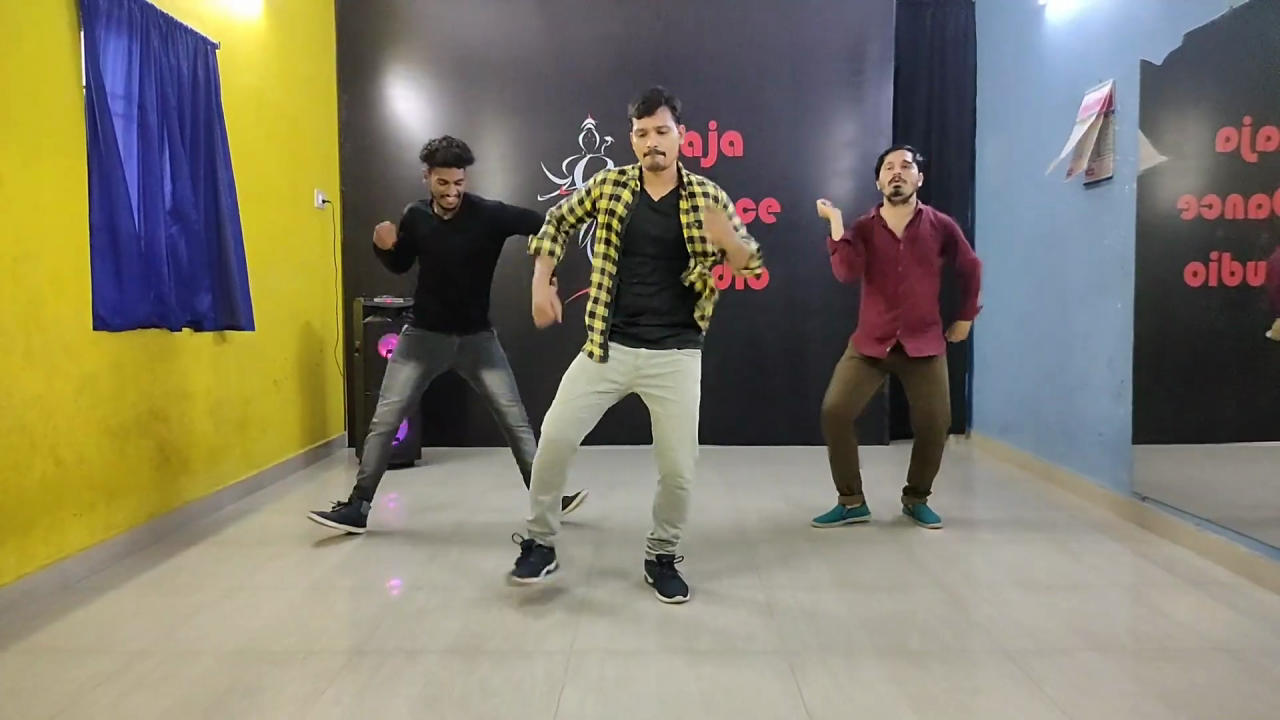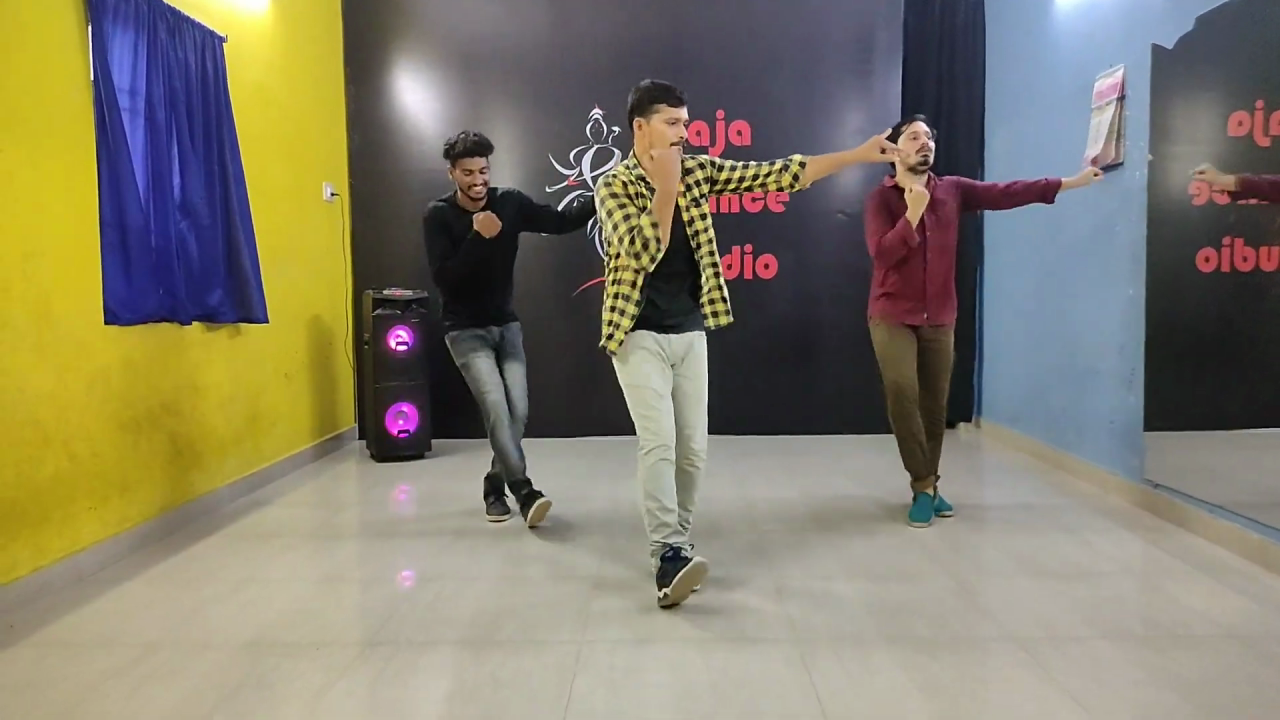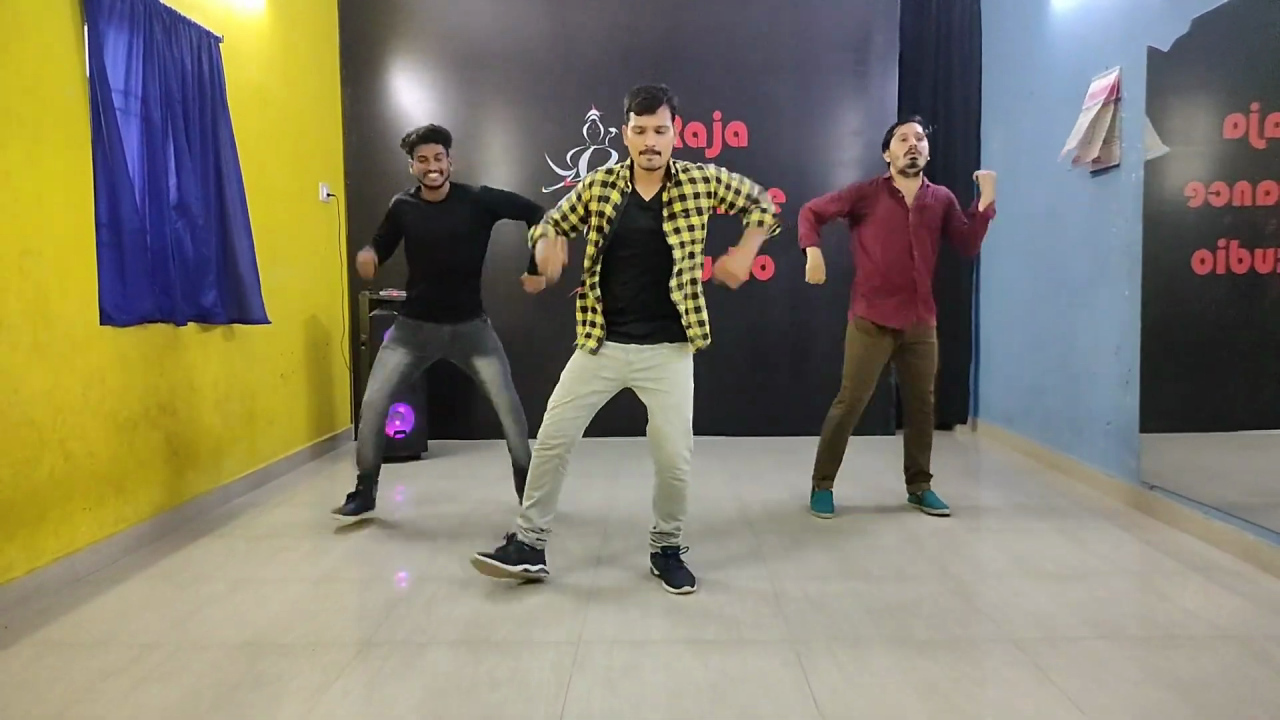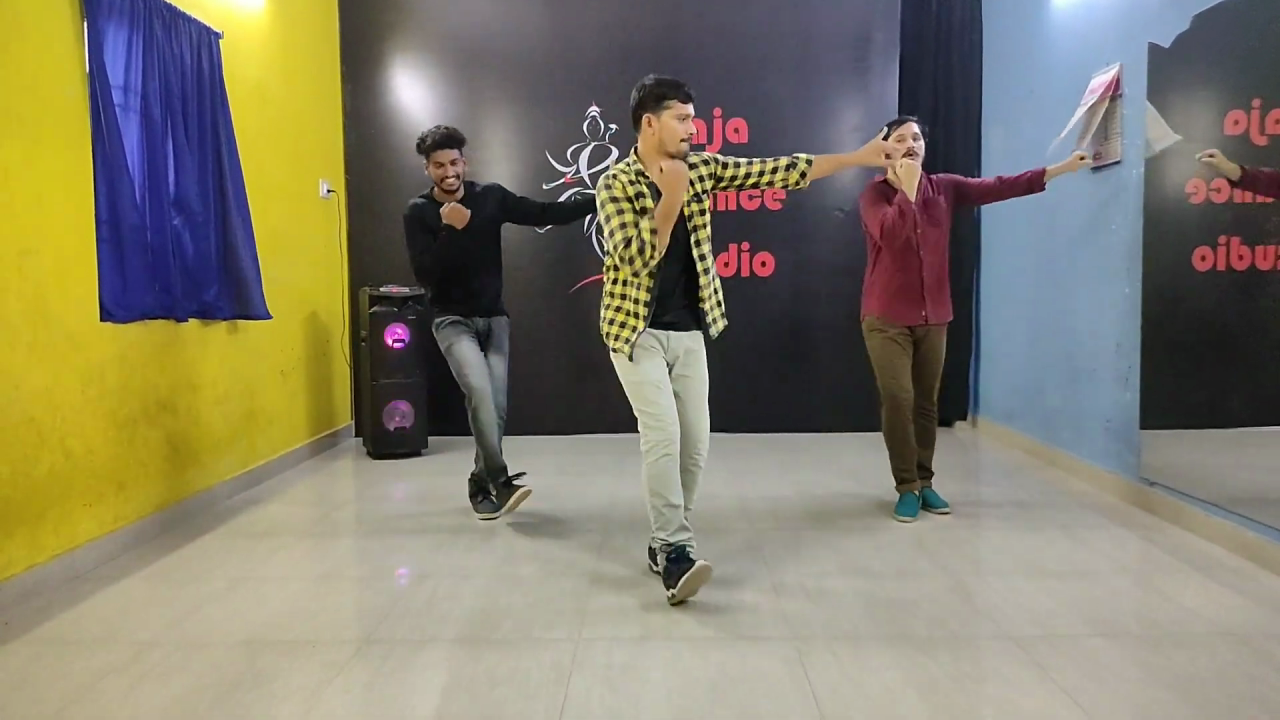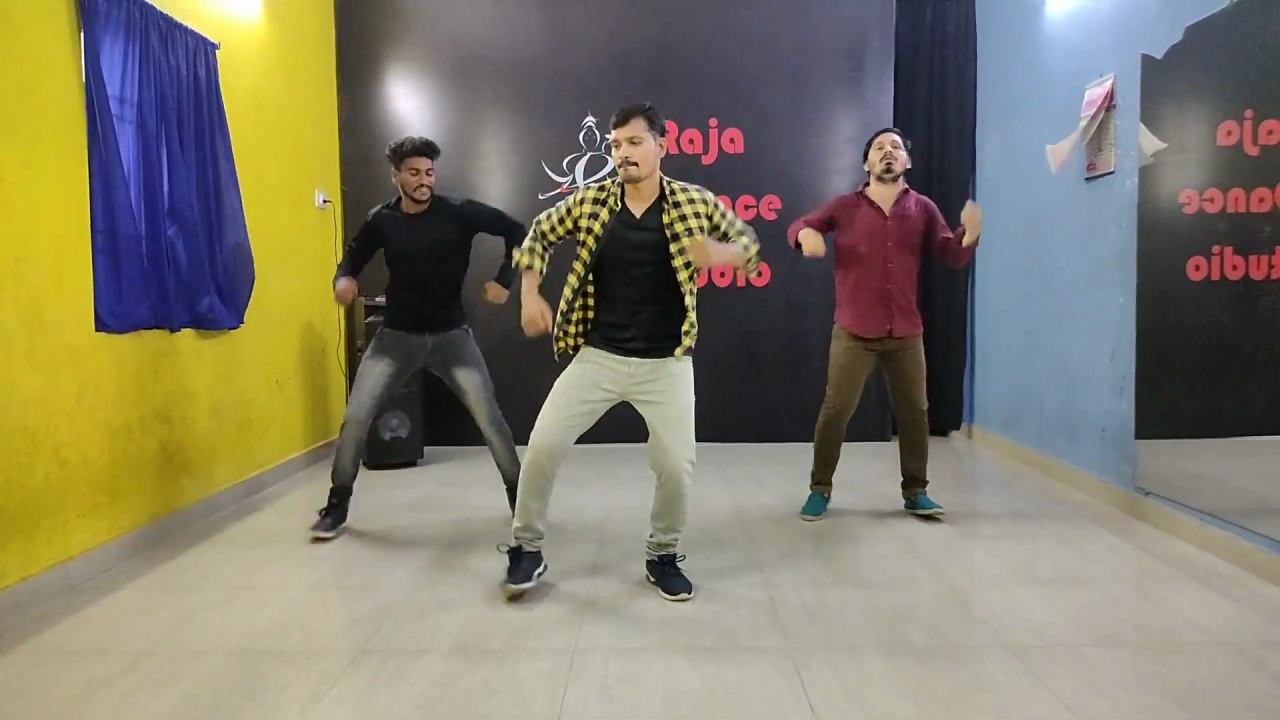
dt=1s
person 1, frame 1
left shoulder: (707, 195)
right shoulder: (609, 186)
left elbow: (747, 261)
right elbow: (558, 223)
left wrist: (728, 239)
right wrist: (541, 284)
left hip: (676, 355)
right hip: (609, 348)
left knee: (678, 469)
right knee: (556, 439)
left ankle: (662, 558)
right ankle: (540, 541)
person 1, frame 2
left shoulder: (696, 170)
right shoulder: (615, 184)
left elbow: (774, 175)
right elbow: (642, 255)
left wrist: (857, 155)
right wrist: (668, 191)
left hip: (688, 334)
right hip: (638, 334)
left knee: (692, 448)
right knee: (660, 441)
left ankle: (676, 545)
right ankle: (670, 554)
person 1, frame 3
left shoulder: (701, 181)
right shoulder: (598, 186)
left elbow: (762, 206)
right elbow: (551, 226)
left wrist: (745, 253)
right wrist: (546, 248)
left hip: (668, 350)
right hip: (603, 344)
left knee: (674, 459)
right knee: (552, 439)
left ankle: (666, 548)
right ankle: (529, 543)
person 1, frame 4
left shoulder: (700, 167)
right shoulder: (616, 183)
left elbow: (777, 171)
right elbow: (636, 262)
left wrist: (858, 158)
right wrist: (671, 200)
left hip: (688, 333)
right hip: (636, 332)
left knee: (693, 445)
right knee: (663, 438)
left ankle: (666, 544)
right ankle: (674, 552)
person 1, frame 5
left shoulder: (694, 202)
right shoulder: (591, 201)
left elbow: (747, 244)
right elbow: (536, 237)
left wrist: (722, 253)
right wrist: (530, 297)
left hip: (665, 363)
right hip: (599, 357)
left knee: (675, 466)
right knee: (544, 446)
left ankle: (662, 556)
right ankle: (526, 548)
person 2, frame 1
left shoulder: (940, 225)
right shoulder: (863, 228)
left elbow: (969, 267)
right elbow: (846, 272)
left wrist: (966, 316)
right wrist: (835, 221)
left hip: (925, 346)
right hip: (869, 345)
left knee: (935, 425)
right knee: (834, 411)
left ankle: (916, 499)
right ankle: (851, 502)
person 2, frame 2
left shoulder: (953, 190)
right shoulder: (880, 199)
left elbow: (1008, 193)
right elbow: (883, 253)
left wrist: (1070, 182)
right wrist: (912, 213)
left hip: (938, 317)
right hip: (892, 314)
left knee: (935, 403)
right knee: (902, 391)
left ankle: (928, 483)
right ankle: (922, 486)
person 2, frame 3
left shoulder: (941, 200)
right shoulder: (866, 194)
left elbow: (968, 243)
right elbow: (810, 212)
left wrist: (986, 202)
right wrist: (813, 252)
left hip: (920, 321)
right hip: (872, 318)
left knee: (921, 405)
right knee: (851, 400)
left ankle: (920, 486)
right ankle: (822, 485)
person 2, frame 4
left shoulder: (944, 188)
right shoulder: (874, 194)
left elbow: (997, 187)
right elbow: (893, 238)
left wrist: (1058, 169)
right wrist: (906, 189)
left hip: (932, 317)
right hip: (886, 317)
left knee: (926, 401)
right knee: (898, 398)
left ankle: (923, 480)
right ankle: (907, 487)
person 2, frame 5
left shoulder: (923, 209)
right shoulder: (845, 206)
left elbow: (955, 257)
right elbow: (800, 226)
left wrist: (970, 232)
right wrist: (805, 236)
left hip: (906, 331)
right hip: (855, 331)
left knee: (914, 411)
right knee: (837, 408)
left ankle: (915, 490)
right ankle: (819, 488)
person 3, frame 1
left shoulder: (492, 215)
right shoulder: (415, 218)
left elbow: (547, 225)
right elbow: (400, 265)
right wrist: (385, 247)
left hip: (476, 337)
right hip: (424, 335)
left knee: (514, 416)
right knee: (385, 419)
right ankle: (357, 506)
person 3, frame 2
left shoulder: (511, 203)
right shoulder: (438, 215)
left elbow: (561, 222)
right elbow: (444, 278)
right wrist: (479, 238)
left hip: (505, 325)
right hip: (464, 328)
left knee: (517, 409)
right knee: (495, 405)
left ankle: (495, 486)
right ankle: (524, 490)
person 3, frame 3
left shoulder: (480, 200)
right shoulder: (402, 207)
left elbow: (537, 215)
right elbow: (382, 246)
left wrist: (536, 268)
right wrist: (368, 256)
left hip: (469, 325)
right hip: (415, 324)
left knee: (507, 402)
right knee: (374, 399)
left ankle: (526, 480)
right ankle: (364, 490)
person 3, frame 4
left shoulder: (491, 196)
right shoulder: (418, 212)
left elbow: (544, 214)
right elbow: (425, 274)
left wrist: (600, 201)
right wrist: (450, 230)
left hip: (493, 318)
right hip: (452, 319)
left knee: (495, 405)
right knee: (480, 391)
left ankle: (481, 484)
right ankle: (502, 481)
person 3, frame 5
left shoulder: (460, 212)
right shoulder: (380, 221)
left elbow: (517, 231)
right elbow: (351, 259)
left wrist: (504, 280)
right wrist: (343, 281)
left hip: (449, 334)
right hip: (398, 334)
left knee: (488, 417)
right knee: (357, 416)
left ankle: (520, 495)
right ankle: (337, 505)
